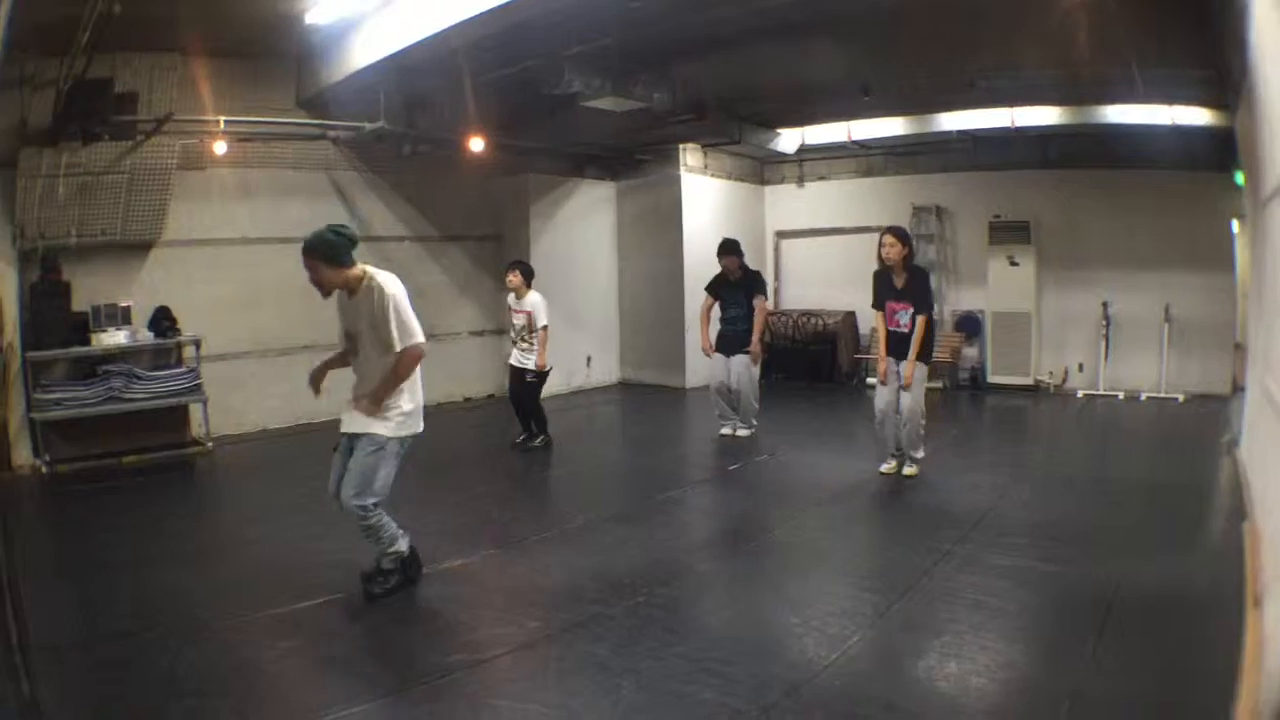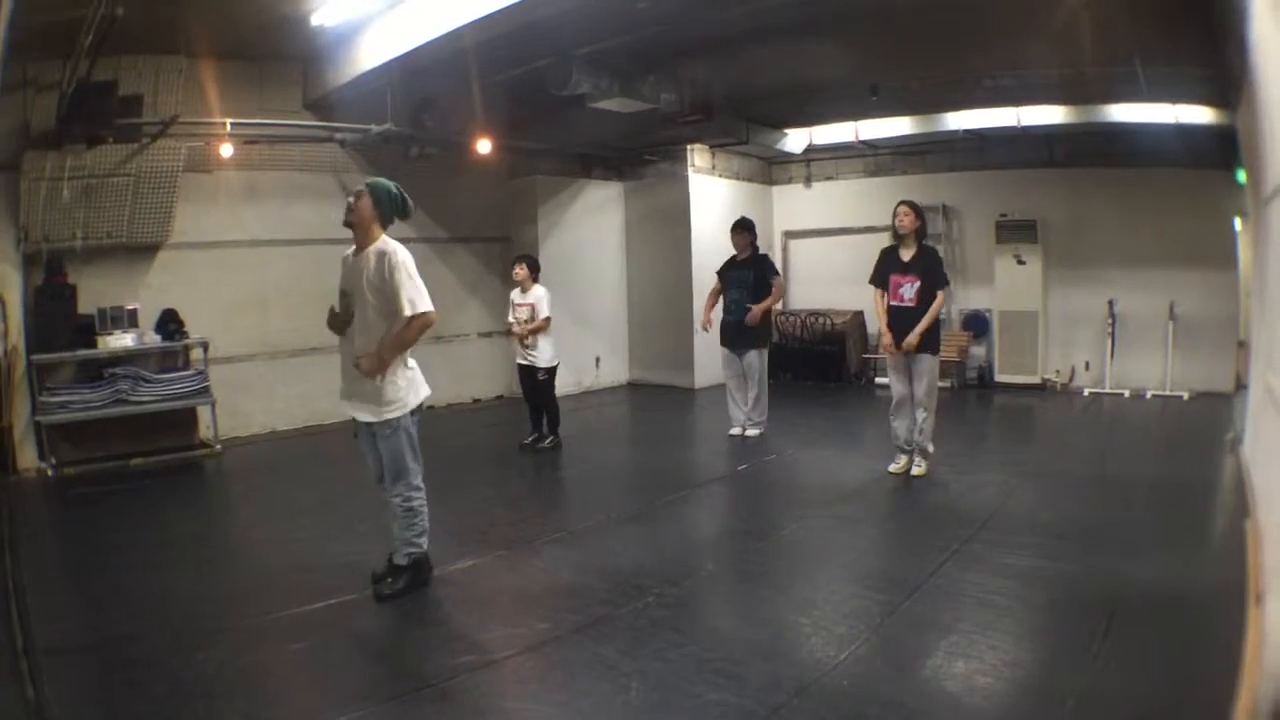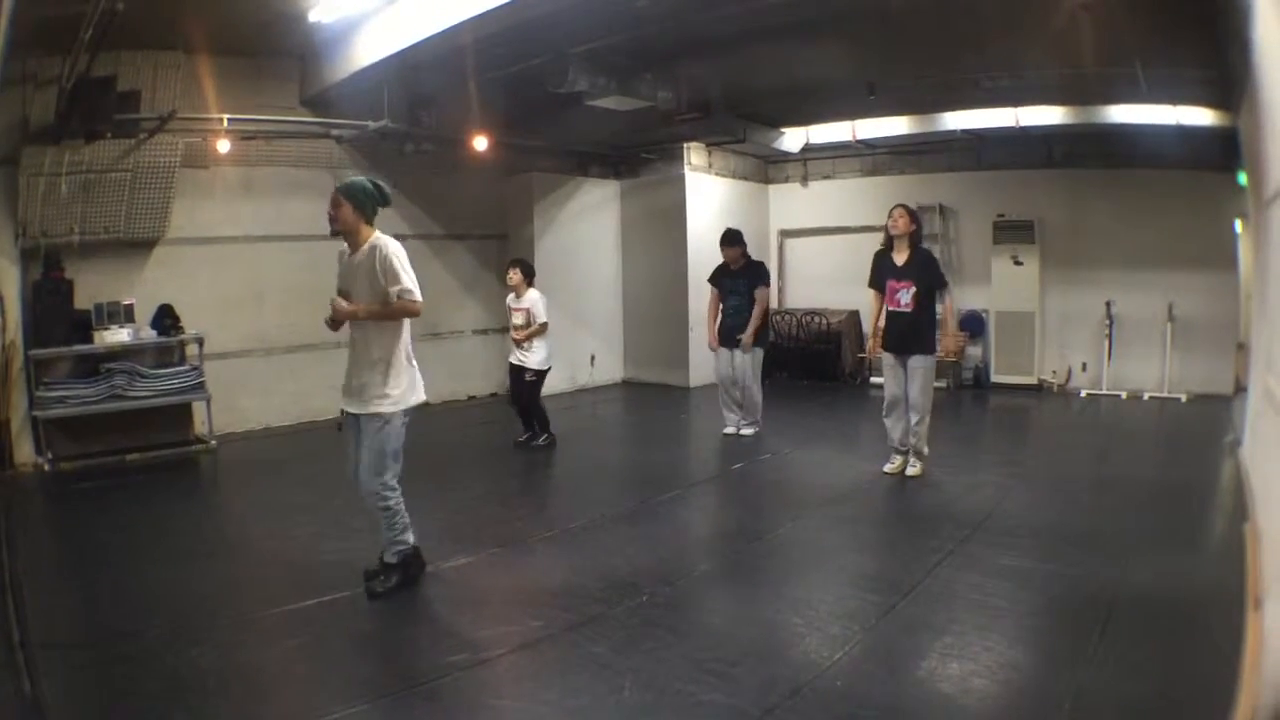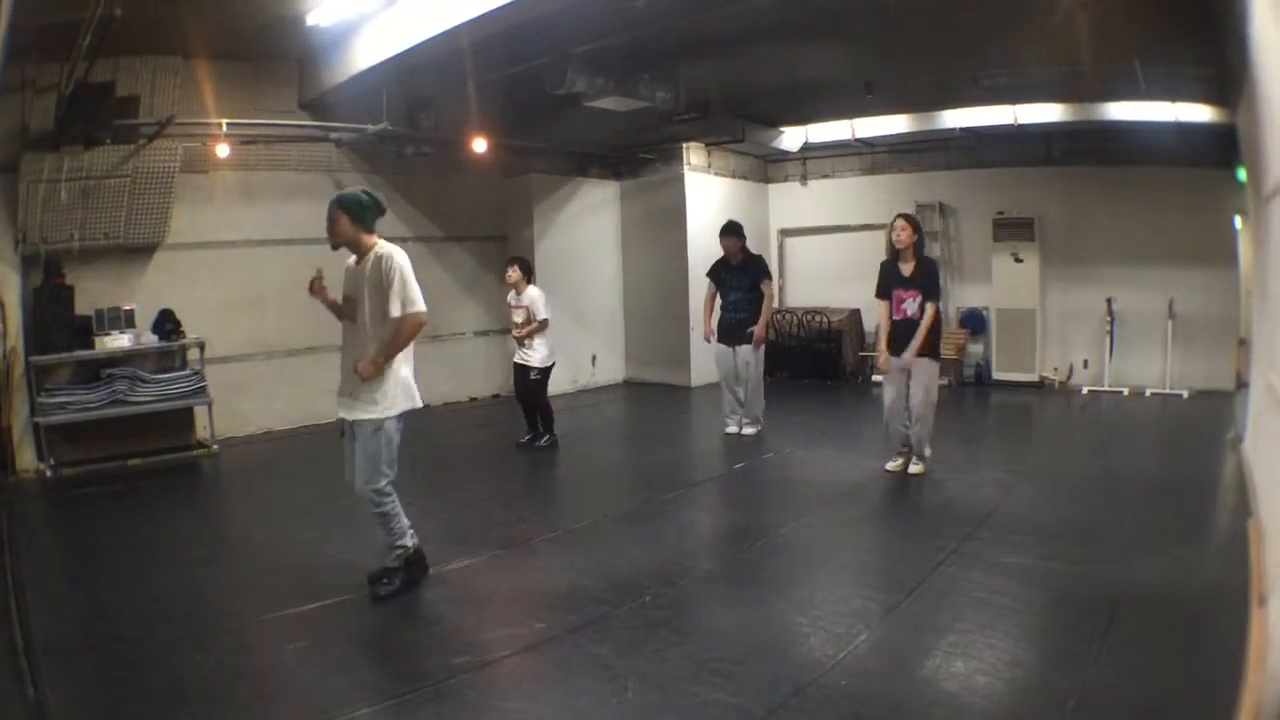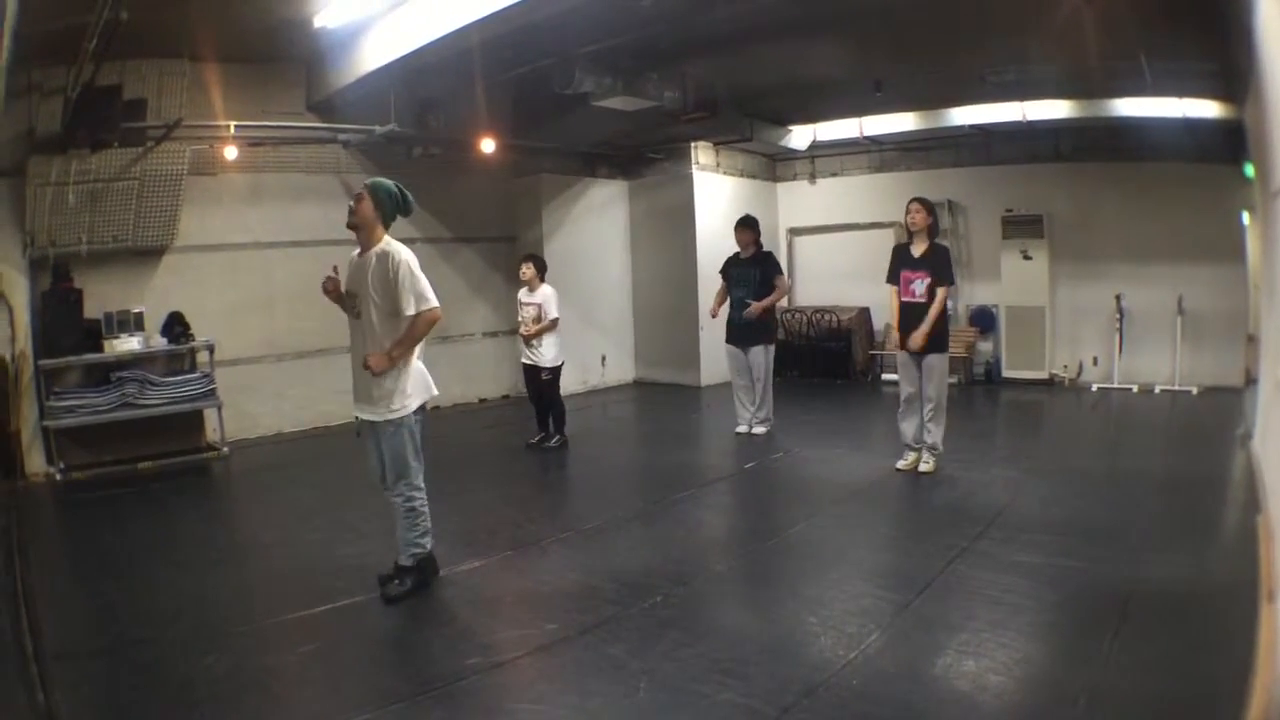
dt=0.5s
person 1, frame 1
left shoulder: (384, 288)
right shoulder: (344, 296)
left elbow: (414, 349)
left wrist: (379, 396)
right wrist: (327, 366)
left hip: (391, 414)
right hip: (362, 410)
left knee: (357, 498)
right knee: (340, 491)
left ankle: (401, 559)
right ankle: (394, 555)
person 1, frame 2
left shoulder: (392, 256)
right shoulder: (349, 258)
left elbow: (424, 316)
left wrist: (383, 357)
right wrist: (337, 322)
left hip: (392, 392)
right hip: (363, 392)
left knee: (404, 483)
right knee: (387, 482)
left ankle: (413, 562)
right ankle: (404, 557)
person 1, frame 3
left shoulder: (385, 250)
right shoulder: (345, 256)
left elbow: (412, 304)
left wrist: (356, 312)
right wrist: (337, 314)
left hip: (390, 386)
right hip: (360, 386)
left knee: (377, 481)
right knee: (365, 477)
left ankle: (404, 557)
right ankle: (398, 552)
person 1, frame 4
left shoulder: (390, 259)
right shoulder: (352, 265)
left elbow: (416, 318)
left wrist: (377, 362)
right wrist: (326, 300)
left hip: (383, 395)
right hip: (355, 394)
left knee: (372, 483)
right knee: (363, 481)
left ankle: (407, 557)
right ankle: (402, 553)
person 1, frame 5
left shoulder: (396, 256)
right shoulder: (355, 259)
left elbow: (430, 313)
left wrist: (390, 358)
right wrist: (338, 297)
left hip: (399, 391)
right hip: (370, 392)
left knee: (406, 483)
right knee: (391, 481)
left ankle: (417, 562)
right ankle: (412, 558)
person 2, frame 1
left shoulder: (920, 277)
right shoulder: (880, 277)
left elbow: (921, 322)
right elbow: (880, 318)
left wrist: (911, 364)
right wrist: (882, 358)
left hip: (917, 351)
right hip: (891, 351)
left knee: (909, 406)
right knee: (882, 406)
left ankle: (913, 457)
right ankle: (895, 454)
person 2, frame 2
left shoulder: (929, 255)
right shoulder: (887, 255)
left elbow: (940, 297)
right elbow: (879, 295)
left wrist: (918, 332)
right wrist: (884, 331)
left hip: (924, 337)
right hip: (895, 337)
left knee: (923, 398)
right knee: (899, 397)
left ankle: (922, 454)
right ankle: (903, 452)
person 2, frame 3
left shoulder: (924, 258)
right shoulder: (881, 258)
left elbow: (944, 295)
left wrist: (950, 332)
left hip: (921, 342)
right hip: (892, 341)
left knee: (917, 401)
right knee: (892, 399)
left ankle: (916, 455)
right ankle: (898, 452)
person 2, frame 4
left shoulder: (928, 267)
right shoulder: (887, 268)
left elbow: (930, 310)
right elbow: (884, 309)
left wrist: (913, 349)
right wrist: (882, 348)
left hip: (923, 347)
right hip: (896, 346)
left knee: (919, 404)
right knee: (891, 403)
left ankle: (919, 454)
right ankle: (902, 451)
person 2, frame 5
left shoulder: (940, 253)
right shoulder: (899, 252)
left elbow: (942, 296)
right elbow: (895, 293)
left wrist: (923, 330)
right wrist: (895, 329)
left hip: (931, 336)
right hip: (905, 336)
left knee: (933, 396)
right knee: (908, 395)
left ankle: (931, 451)
right ankle: (912, 449)
person 3, frame 1
left shoulder: (754, 279)
right shoulder: (719, 281)
left elbow: (760, 309)
right elbow: (706, 309)
left wrist: (756, 340)
right wrist: (705, 338)
left hip: (746, 343)
right hip: (724, 341)
left knee: (742, 385)
right knee: (718, 384)
left ankle: (746, 423)
right ankle: (728, 422)
person 3, frame 2
left shoulder: (762, 262)
right shoulder: (729, 265)
left elbow: (780, 289)
right elbow: (716, 291)
left wrist: (762, 307)
right wrist: (707, 312)
left hip: (754, 332)
right hip: (729, 331)
left knee: (756, 380)
right knee: (733, 379)
left ankle: (755, 423)
right ankle: (738, 422)
person 3, frame 3
left shoulder: (757, 269)
right shoulder: (720, 272)
left elbow: (761, 301)
right elbow: (714, 301)
left wrist: (749, 332)
right wrist: (711, 332)
left hip: (750, 335)
right hip: (726, 334)
left knee: (747, 379)
right knee: (724, 378)
left ankle: (750, 421)
right ankle: (732, 420)
person 3, frame 4
left shoulder: (756, 263)
right shoulder: (719, 266)
left elbow: (768, 294)
right elbow: (710, 295)
left wrist: (762, 325)
right wrist: (707, 324)
left hip: (749, 330)
right hip: (726, 330)
left knee: (749, 377)
right knee: (727, 376)
left ankle: (752, 421)
right ankle: (733, 419)
person 3, frame 5
left shoulder: (766, 259)
right shoulder: (732, 262)
left elbow: (782, 288)
right elbow: (724, 290)
left wrist: (763, 304)
right wrist: (716, 304)
left hip: (761, 329)
right hip: (735, 329)
left knee: (761, 377)
right knee: (739, 378)
left ankle: (762, 420)
right ankle: (744, 419)
person 4, frame 1
left shoulder: (536, 300)
right shoulder: (510, 299)
left elbow: (543, 329)
left wrist: (541, 355)
right wrist: (514, 339)
left hip: (535, 360)
right hip: (518, 358)
left knee: (530, 399)
right knee: (515, 396)
left ankle: (543, 434)
right ankle: (527, 431)
person 4, frame 2
left shoulder: (540, 293)
right shoulder: (514, 295)
left elbow: (545, 322)
left wrist: (524, 330)
right wrist: (515, 330)
left hip: (543, 357)
right hip: (524, 356)
left knee: (546, 397)
right knee: (530, 397)
left ankle: (553, 435)
right ankle: (537, 432)
person 4, frame 3
left shoulder: (535, 297)
right shoulder: (510, 299)
left elbow: (543, 326)
left wrist: (523, 335)
right wrist: (513, 334)
left hip: (535, 358)
right hip: (517, 357)
left knee: (530, 398)
right knee: (516, 396)
left ankle: (546, 434)
right ankle: (530, 430)
person 4, frame 4
left shoulder: (534, 294)
right shoulder: (511, 297)
left elbow: (544, 322)
left wrist: (525, 332)
right wrist: (515, 332)
left hip: (539, 356)
right hip: (521, 356)
left knee: (537, 396)
right knee: (522, 396)
left ankle: (549, 434)
right ankle: (533, 431)
person 4, frame 5
left shoulder: (547, 292)
right shoulder: (521, 294)
left elbow: (554, 321)
left wrist: (534, 331)
right wrist: (522, 329)
left hip: (547, 356)
right hip: (529, 355)
left knee: (551, 396)
right knee: (535, 396)
left ankle: (559, 434)
right ankle: (543, 432)
